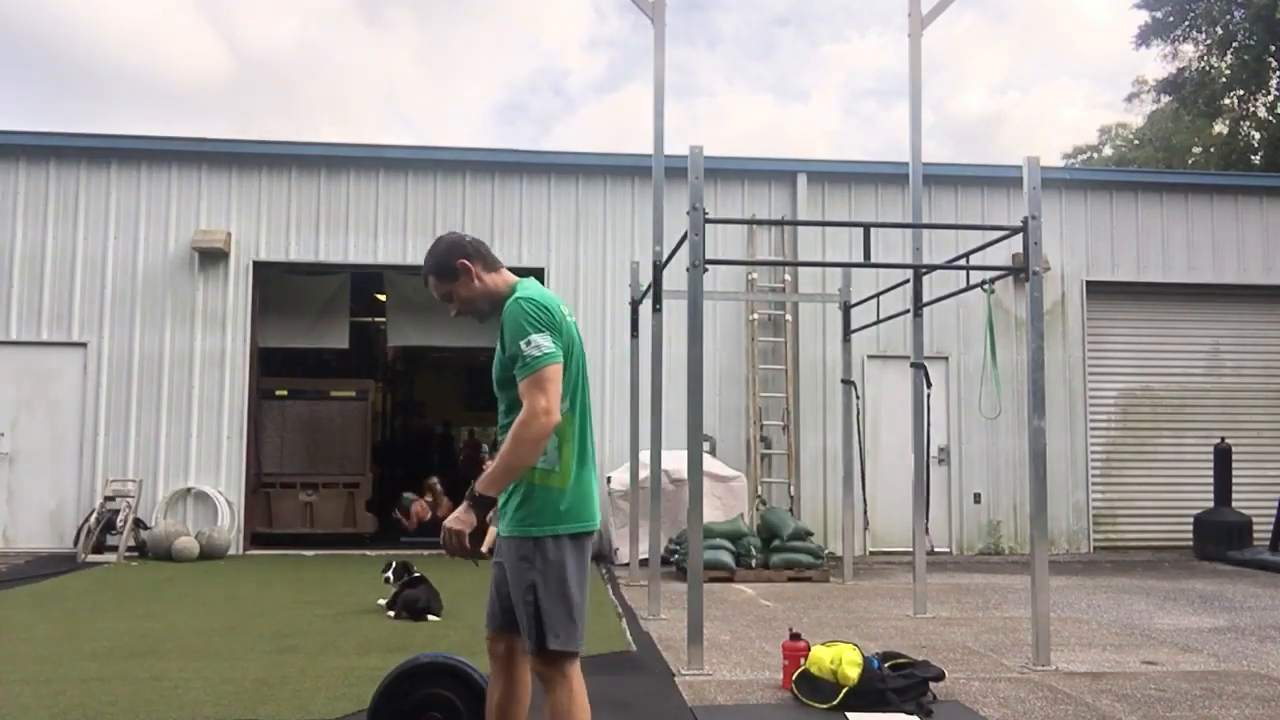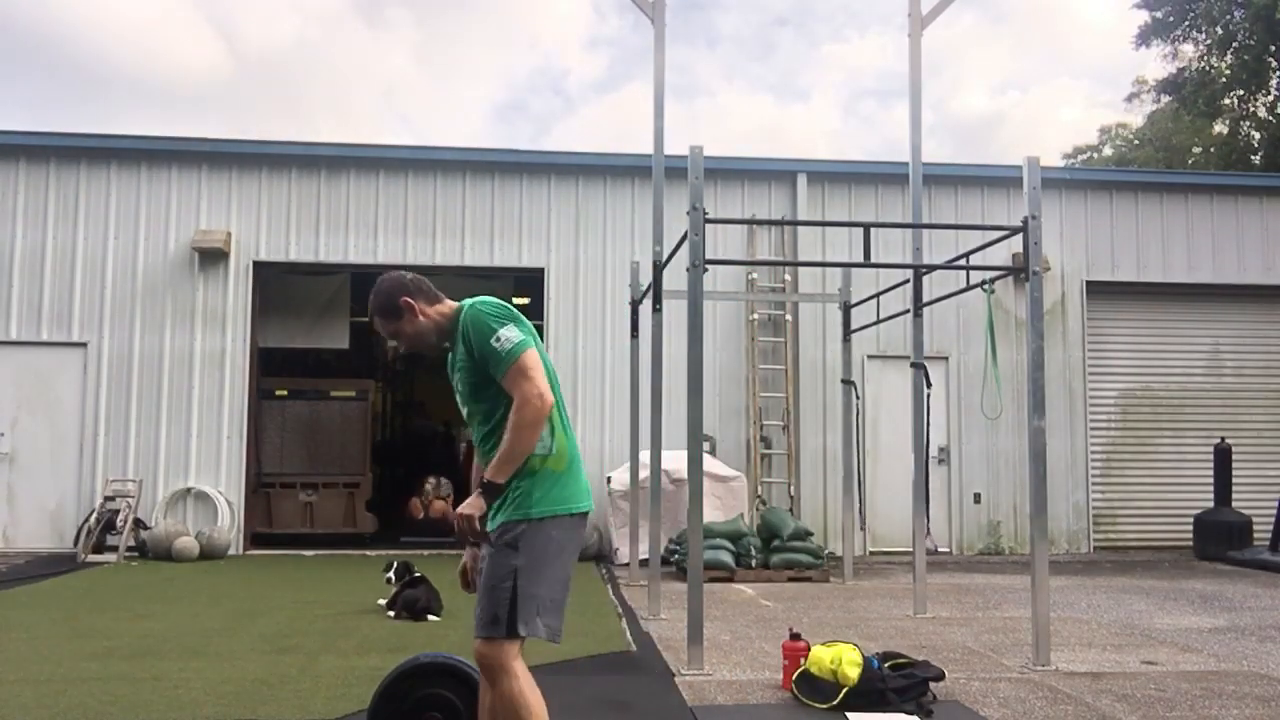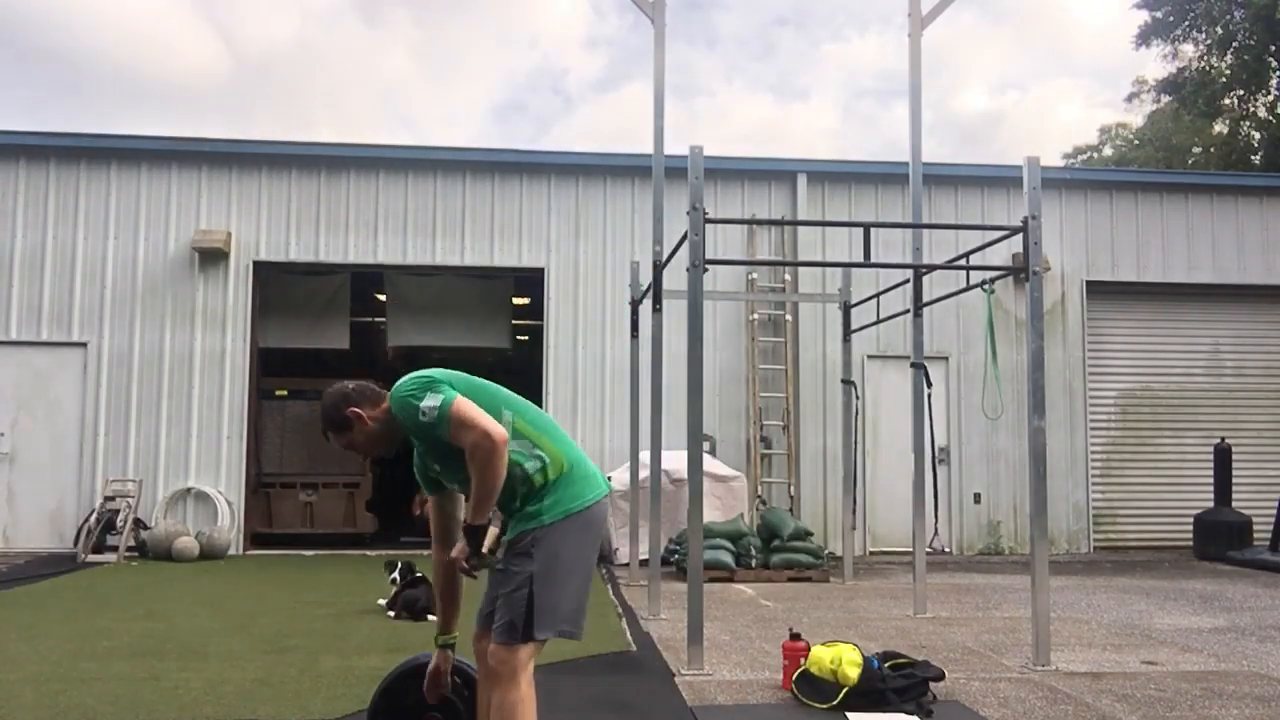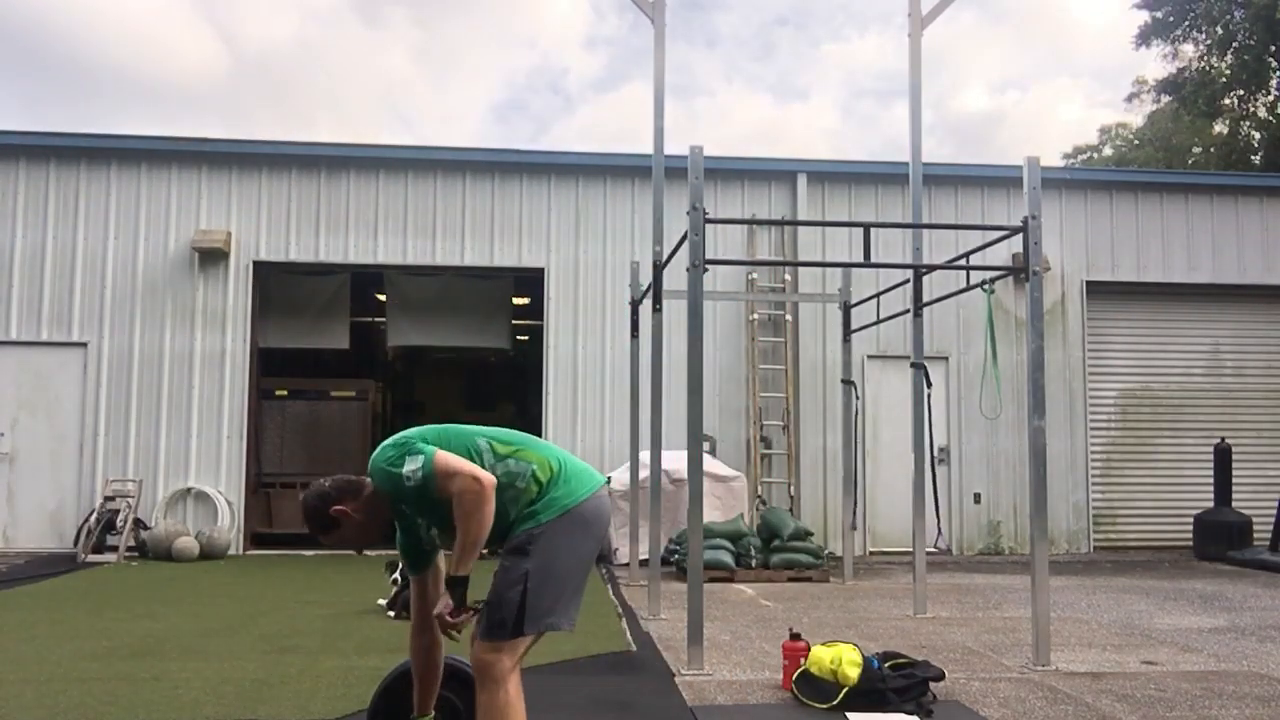
dt=0.3s
person 1, frame 1
left shoulder: (524, 308)
right shoulder: (533, 307)
left elbow: (541, 415)
left wrist: (474, 503)
right wrist: (492, 503)
left hip: (546, 514)
right hip: (527, 512)
left knee: (553, 661)
right knee: (504, 647)
person 1, frame 2
left shoulder: (481, 318)
right shoulder: (459, 354)
left elbow: (536, 397)
left wrist: (486, 492)
right wrist: (476, 543)
left hip: (543, 502)
right hip: (521, 501)
left knee: (498, 652)
right knee: (494, 650)
person 1, frame 3
left shoulder: (411, 395)
right shoulder: (425, 454)
left elbow: (492, 439)
right elbow: (444, 550)
left wrist: (473, 532)
right wrist: (445, 643)
left hip: (563, 504)
right hip: (544, 508)
left knee: (506, 660)
right knee: (488, 645)
person 1, frame 4
left shoulder: (388, 465)
right shoulder: (409, 521)
left elbow: (479, 483)
right elbow: (425, 624)
left wrist: (455, 586)
left hip: (565, 505)
right hip: (574, 504)
left knee: (494, 660)
right knee: (496, 654)
